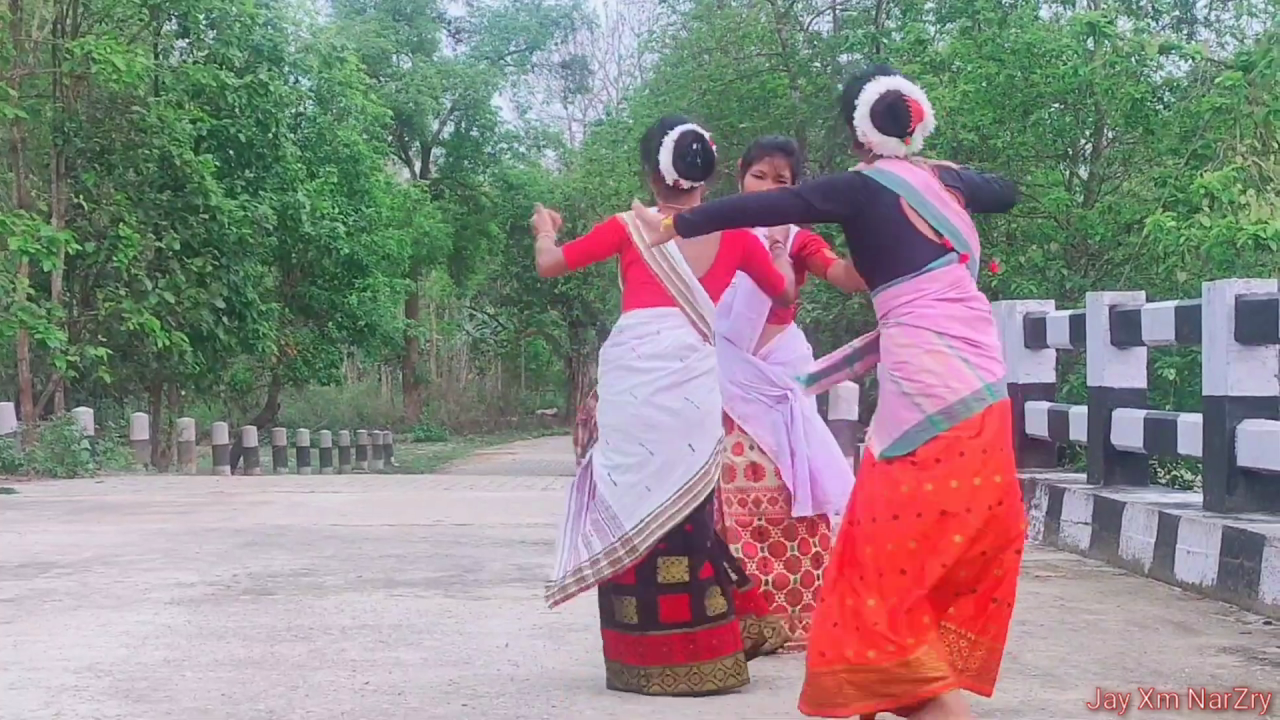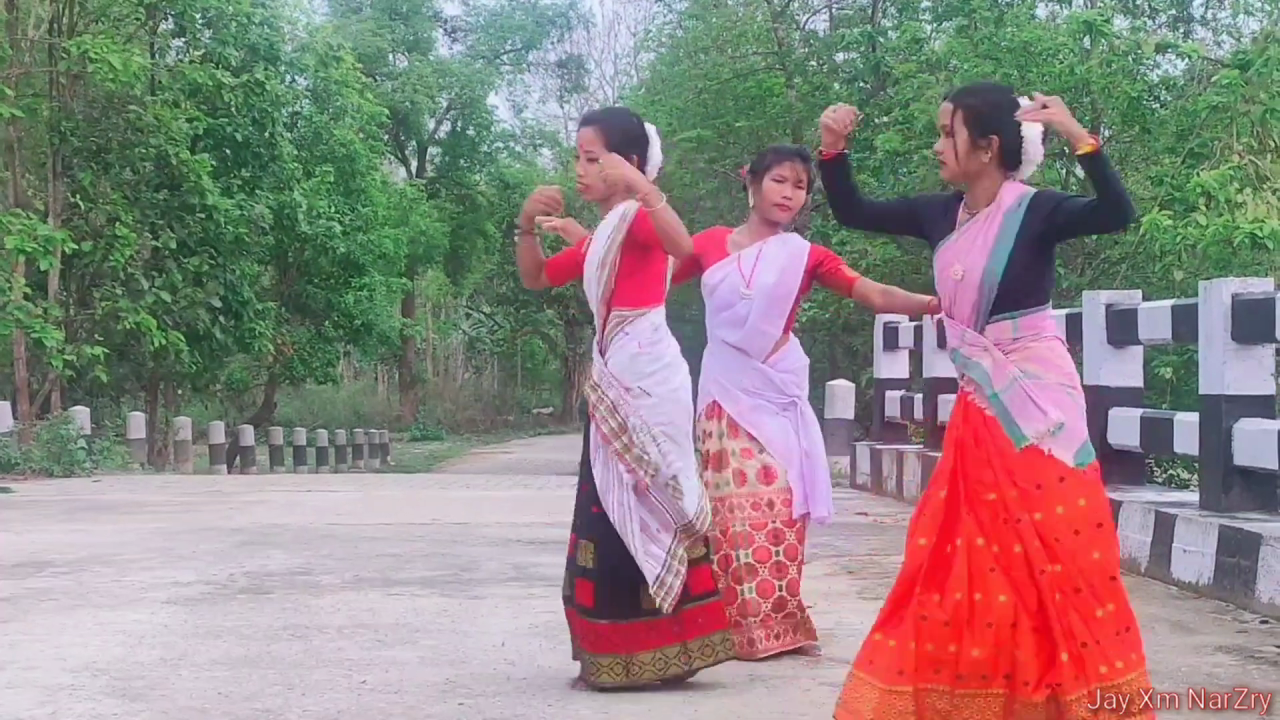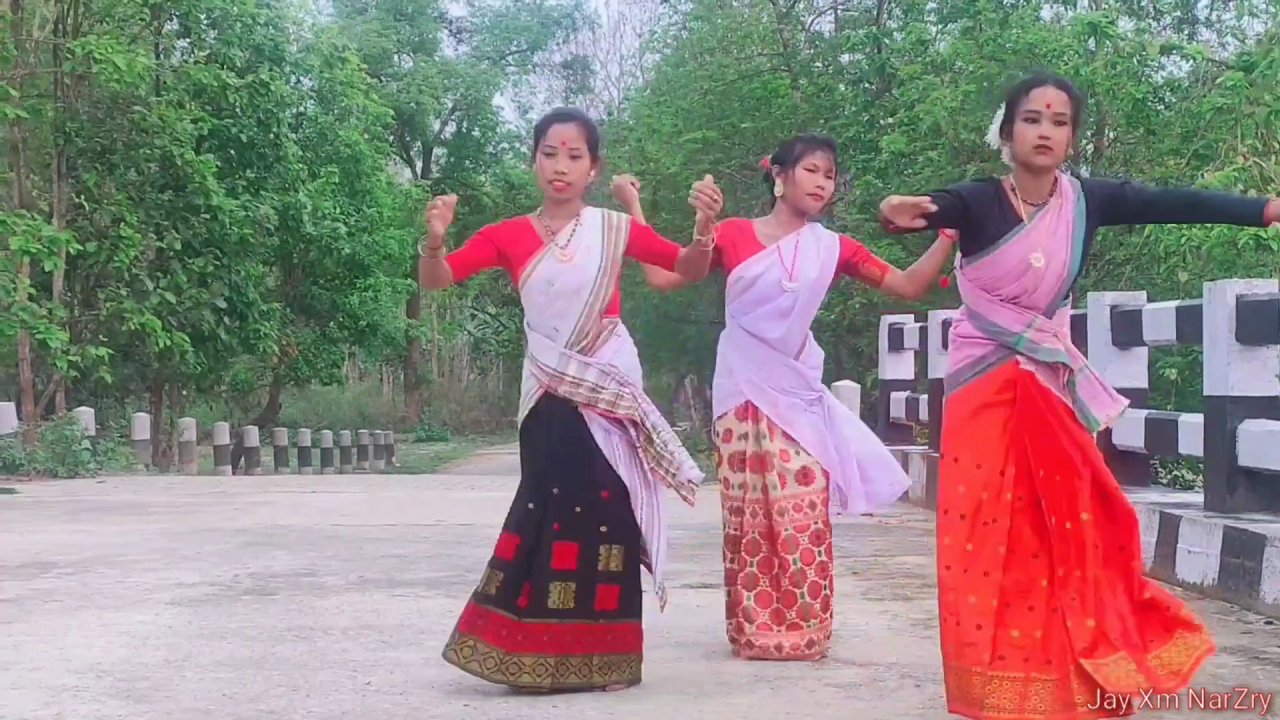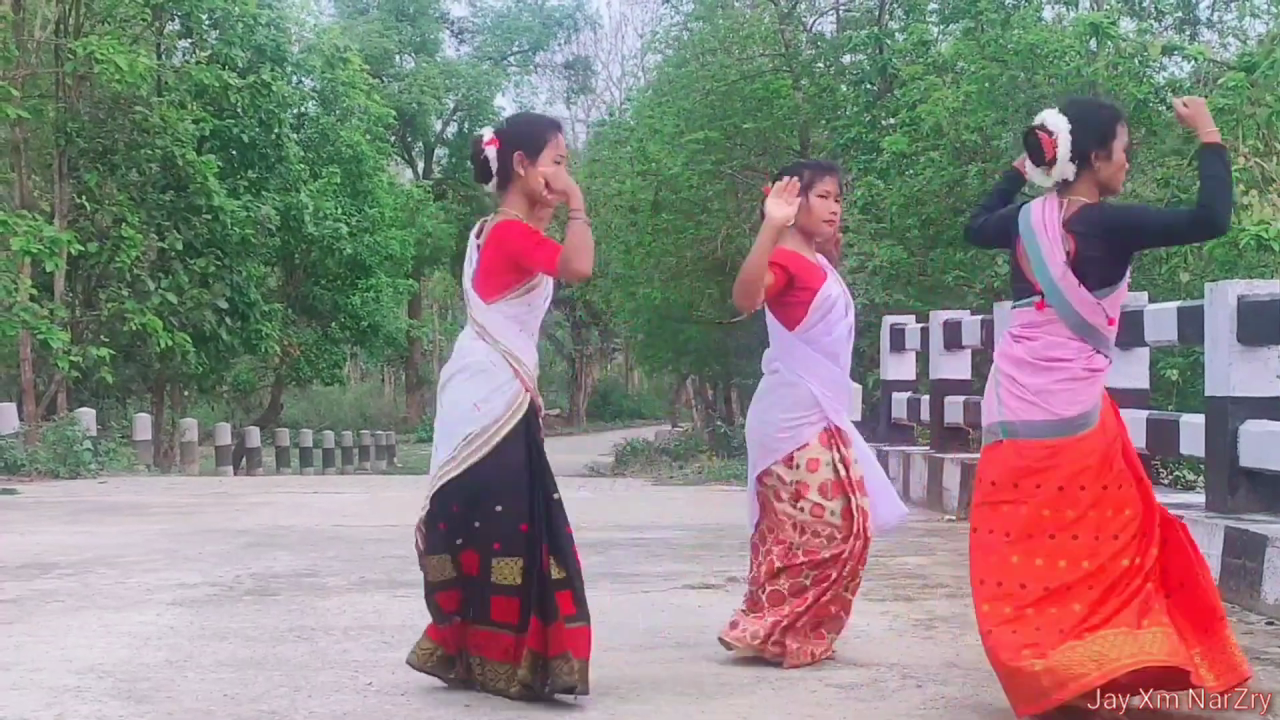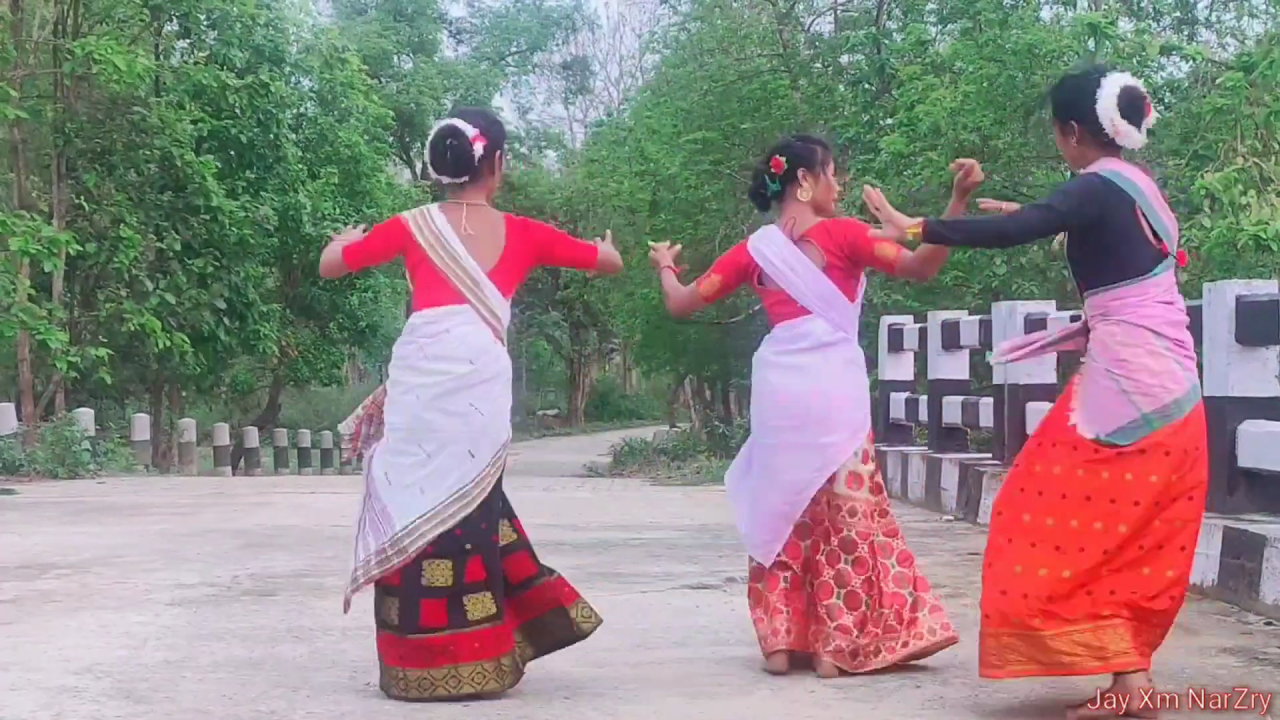
dt=0.3s
person 1, frame 1
left shoulder: (859, 188)
right shoulder: (951, 181)
left elbow: (770, 204)
right elbow: (1003, 193)
left wrist: (677, 223)
left hip: (925, 392)
right hip: (979, 388)
left knee: (896, 553)
right knee: (961, 550)
person 1, frame 2
left shoulder: (1033, 212)
right shoulder: (942, 213)
left elbow: (1116, 213)
right elbow: (856, 212)
left wrist: (1080, 143)
right wrist: (832, 153)
left hip: (1037, 407)
right hip: (979, 408)
left knee: (1058, 556)
right knee: (955, 550)
person 1, frame 3
left shoulder: (1088, 198)
right shoulder: (977, 200)
left elbow: (1176, 202)
right elbow: (921, 210)
right wrist: (896, 209)
left hip: (1052, 387)
right hip: (983, 388)
left knee: (1074, 527)
right knee: (989, 541)
person 1, frame 4
left shoulder: (1024, 216)
right shoulder: (1118, 220)
left elbow: (977, 229)
right elbow: (1212, 221)
left wrist: (1019, 172)
right wrist: (1210, 142)
left hip: (1017, 411)
right hip: (1077, 414)
left knee: (1022, 557)
right knee: (1123, 537)
person 1, frame 5
left shoulder: (1096, 188)
right shoulder: (1136, 183)
left elbow: (1021, 229)
left wrist: (918, 229)
right wrist: (1023, 212)
left hip: (1128, 384)
right hip: (1164, 384)
left knee: (1076, 529)
right knee: (1131, 538)
person 2, frame 1
left shoulder: (625, 227)
right shoulder: (732, 236)
left elbow: (549, 265)
right elbow: (785, 291)
left wrist: (543, 229)
right wrist: (782, 250)
left hip: (630, 384)
right hip: (691, 388)
left knee: (631, 514)
right knee: (679, 516)
left ankle: (646, 660)
right ankle: (705, 656)
person 2, frame 2
left shoulder: (636, 219)
right shoulder: (603, 235)
left elbow: (678, 245)
right elbow: (536, 277)
left wrist: (639, 187)
right wrist: (535, 223)
left hip: (640, 383)
right hip: (623, 383)
left knee: (620, 510)
right knee: (636, 507)
left ankle: (633, 652)
person 2, frame 3
left shoulder: (618, 228)
right shoulder: (510, 236)
left elbow: (689, 268)
right elbow: (434, 278)
left wrist: (705, 221)
right wrist: (432, 235)
left hip: (610, 389)
right hip: (551, 391)
left knee: (609, 512)
right knee: (547, 514)
left ankle: (596, 653)
right ankle: (528, 649)
person 2, frame 4
left shoulder: (501, 230)
right shoulder: (513, 230)
right elbow: (576, 266)
left wrist: (567, 209)
right wrist: (577, 210)
left hip: (505, 393)
right hip: (491, 394)
left knee: (499, 518)
right knee: (502, 518)
right ankle: (512, 660)
person 2, frame 5
left shoulder: (411, 225)
right shoulder: (521, 233)
left elbow: (330, 266)
right elbow: (606, 262)
left wrist: (344, 235)
right wrist: (609, 248)
left hip: (419, 381)
right hip: (480, 384)
left knee: (417, 513)
right knee: (467, 512)
left ankle: (422, 666)
right ankle: (471, 663)
person 3, frame 1
left shoulder: (796, 240)
left elbow: (852, 279)
left hip: (778, 383)
right hip: (730, 385)
left knee: (785, 503)
right knee: (735, 503)
left ankle: (793, 619)
right ankle: (748, 620)
person 3, frame 2
left shoulder: (807, 255)
right shoulder: (710, 243)
left elbow: (878, 296)
left wrist: (934, 304)
left hip: (779, 394)
right hip: (723, 394)
left knee: (777, 509)
right knee: (733, 512)
left ankle: (780, 626)
right ankle: (743, 626)
person 3, frame 3
left shoulder: (835, 247)
right shoulder: (731, 233)
left elbow: (908, 285)
right elbow: (662, 278)
left wrist: (949, 234)
left hip: (798, 393)
right hip: (745, 392)
left knee: (804, 514)
right knee: (752, 515)
left ankle: (799, 631)
right ankle: (756, 630)
person 3, frame 4
left shoulder: (818, 264)
right shoulder: (785, 258)
right elbow: (743, 297)
left wrist: (817, 241)
right wrist: (771, 227)
left hip: (819, 412)
right hip: (799, 412)
left knee: (845, 523)
right knee: (814, 530)
left ankle: (789, 635)
right ankle: (758, 629)
person 3, frame 5
left shoulder: (753, 248)
right shoulder: (841, 233)
left elbow: (681, 305)
right elbow: (919, 266)
left wrist: (664, 268)
right wrist: (959, 200)
left hip: (778, 389)
right hip: (834, 390)
left knee: (785, 518)
right knee: (848, 520)
left ankle: (782, 641)
right ankle: (838, 645)
